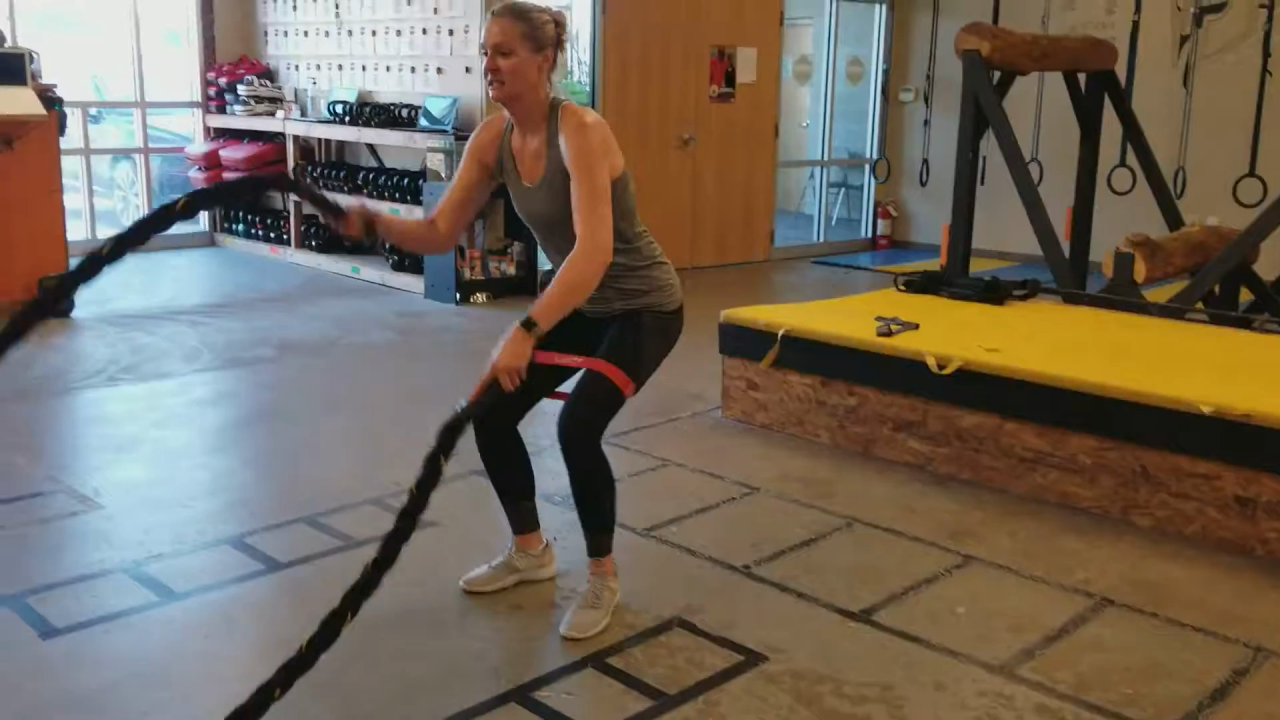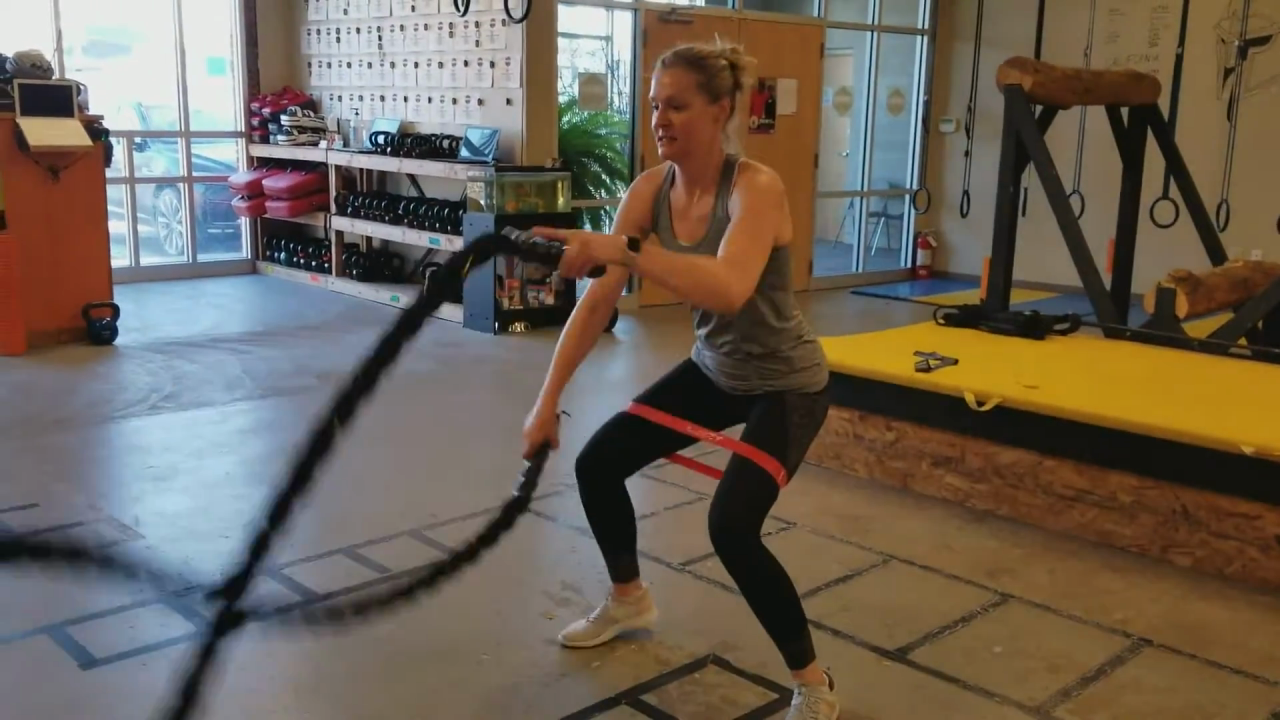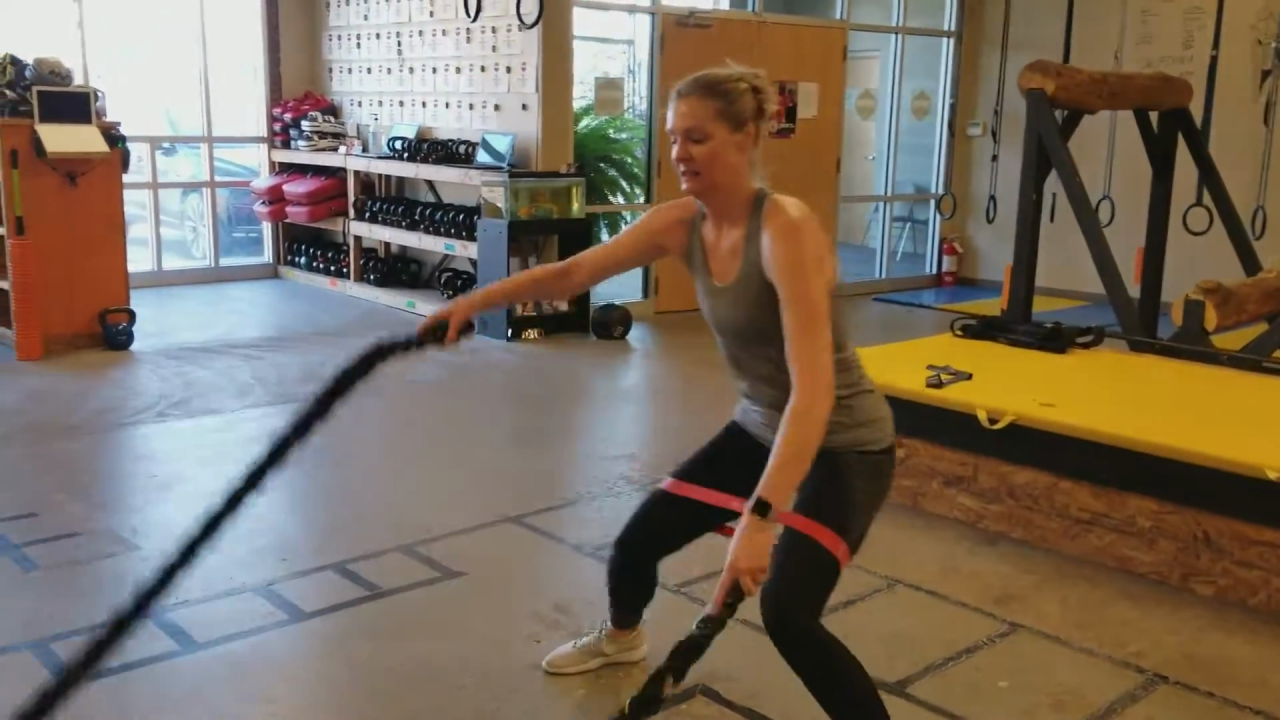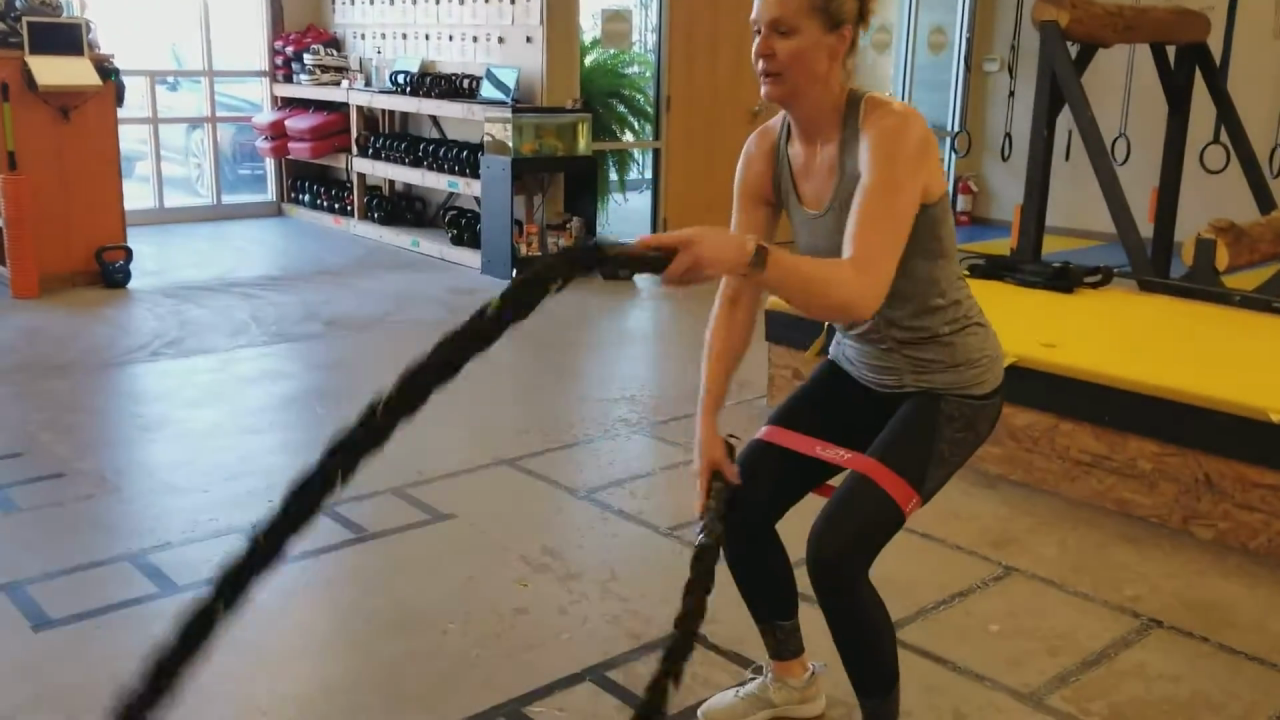
dt=1s
person 1, frame 1
left shoulder: (581, 130)
right shoulder: (492, 139)
left elbow: (595, 249)
right elbow: (439, 234)
left wrist: (527, 332)
right wrist: (374, 222)
left hip: (641, 302)
right hip: (578, 299)
left knee: (578, 425)
right knee: (489, 413)
left ankle: (603, 577)
right ankle: (531, 550)
person 1, frame 2
left shoulder: (756, 189)
right shoulder: (650, 189)
left elbow: (727, 290)
right elbow: (596, 301)
left wrist: (621, 252)
right wrist: (546, 400)
left hip: (784, 383)
right hip: (712, 368)
left knee: (731, 526)
right knee: (597, 462)
right ankle: (629, 599)
person 1, frame 3
left shoulder: (789, 229)
right shoulder: (682, 224)
left elbow: (814, 388)
right elbow: (572, 273)
left wrist: (758, 518)
right wrist: (475, 301)
left hip: (846, 443)
right hip: (761, 426)
left knee: (787, 612)
right knee: (639, 541)
right ankle: (621, 637)
person 1, frame 4
left shoulder: (894, 133)
right shoulder: (765, 148)
left elbow: (857, 294)
right elbow: (735, 301)
left wrist: (748, 255)
right wrist: (705, 423)
left hip: (947, 381)
right hip: (857, 366)
left knee: (835, 550)
right knee: (739, 506)
